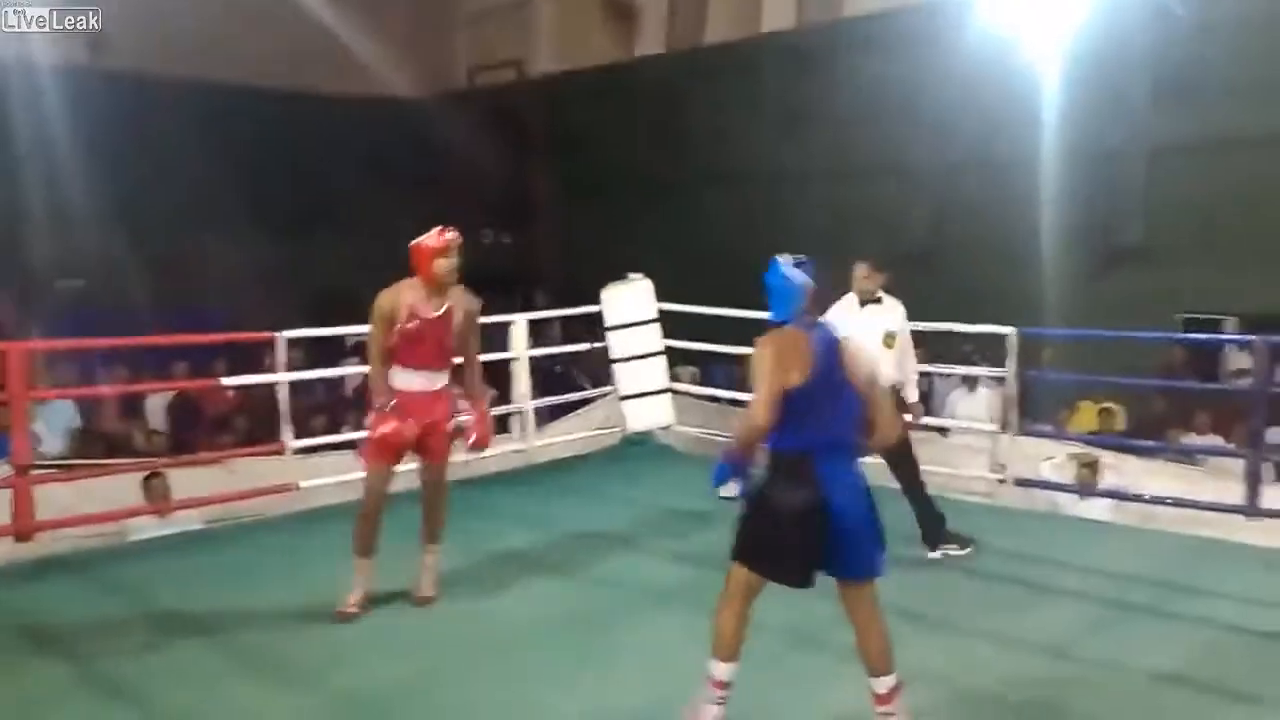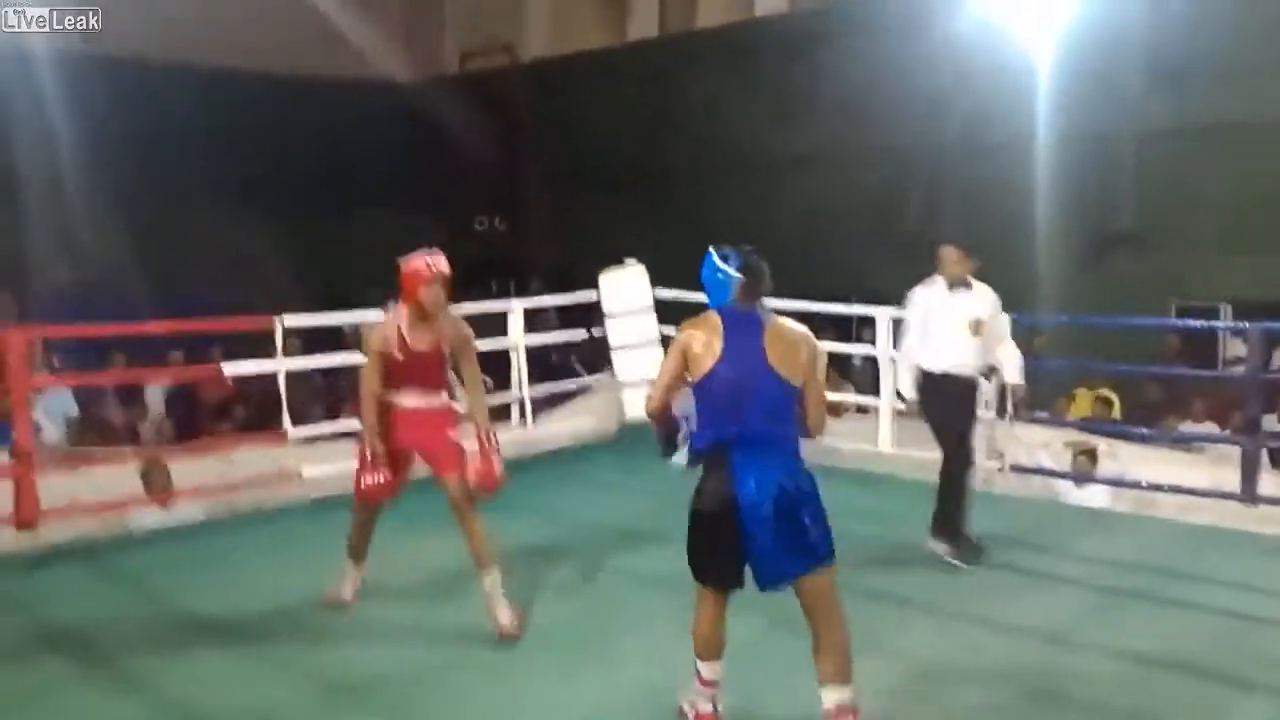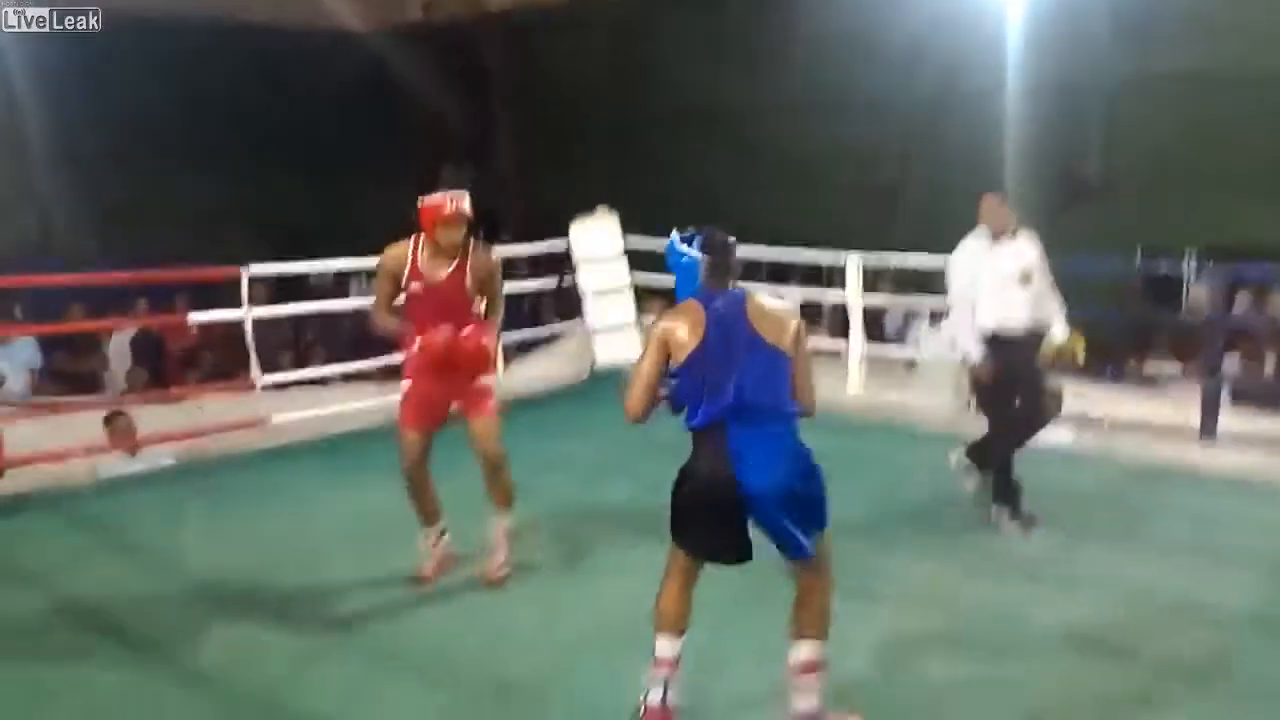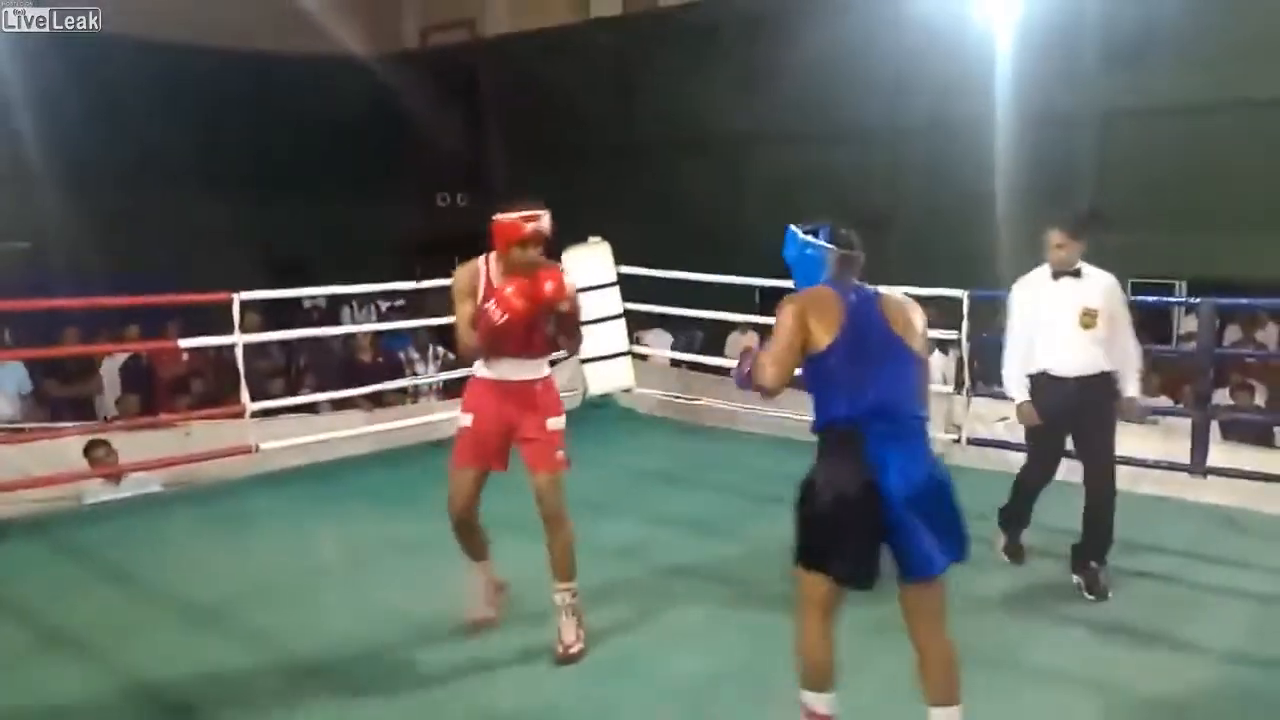
dt=0.5s
person 1, frame 1
left shoulder: (776, 345)
right shoulder: (853, 353)
left elbow: (760, 420)
right elbow: (887, 431)
left wrist: (737, 459)
left hip: (790, 487)
right hip: (846, 486)
left knee: (736, 596)
right knee: (863, 606)
person 1, frame 2
left shoulder: (696, 333)
right shoulder: (799, 339)
left elbow: (655, 406)
right elbow: (813, 424)
left wrist: (674, 434)
left hip: (721, 484)
right hip: (782, 481)
left knee: (712, 598)
right knee: (826, 613)
person 1, frame 3
left shoulder: (672, 322)
right shoulder: (780, 314)
left elbow: (635, 408)
right elbow: (804, 401)
left wrist: (674, 387)
left hip: (714, 465)
right hip: (781, 456)
left knee: (680, 571)
right knee: (814, 576)
person 1, frame 4
left shoulder: (803, 305)
right shoulder: (906, 309)
left elbow: (771, 379)
left wrist: (747, 365)
left hip: (845, 471)
right hip: (915, 468)
left knee: (815, 608)
right knee: (928, 620)
person 2, frame 1
left shoulder: (465, 305)
right shoulder: (392, 300)
left elbow: (470, 361)
right elbow: (377, 357)
left wrist: (480, 406)
right wrist: (383, 407)
left hip: (438, 403)
right hip: (395, 401)
left knee: (434, 491)
right knee: (374, 496)
left ankle: (428, 569)
right ankle: (361, 582)
person 2, frame 2
left shoulder: (456, 330)
right shoulder: (383, 332)
left elbow: (473, 386)
right elbow: (371, 394)
left wrist: (487, 443)
right wrist: (371, 451)
left hip: (437, 417)
right hip: (394, 418)
left knee: (464, 503)
right knee: (366, 505)
left ankle: (496, 597)
right ankle: (353, 575)
person 2, frame 3
left shoulder: (481, 261)
right shoulder: (396, 257)
left elbow: (495, 303)
right elbow: (381, 313)
left wrist: (490, 336)
right wrist: (414, 340)
left hip: (468, 361)
right hip: (423, 362)
left knee: (492, 454)
right knee: (412, 465)
left ankle: (500, 533)
right ankle: (438, 542)
person 2, frame 4
left shoulder: (550, 278)
right shoulder: (470, 276)
left elbow: (571, 347)
right elbow: (466, 347)
left wrist: (566, 317)
right wrist: (493, 326)
left hip: (537, 394)
right hip: (486, 393)
left knee: (553, 508)
right knee: (460, 508)
left ankle: (567, 610)
right ankle: (487, 581)
person 3, frame 1
left shoulder: (895, 310)
right shoulder: (838, 315)
left elbow: (906, 356)
left wrist: (911, 395)
left knee: (906, 467)
left ankle: (935, 536)
person 3, frame 2
left shoulder: (986, 297)
right shoulder: (923, 296)
left elbow: (1001, 341)
right elbow: (909, 346)
left wrist: (1013, 377)
right wrist: (909, 391)
left hip: (966, 384)
right hip: (935, 383)
left knee: (958, 458)
right knee: (958, 456)
left ankle: (945, 529)
right ankle: (947, 531)
person 3, frame 3
left shoulder: (1030, 245)
right shoulder: (968, 253)
left elbow: (1045, 293)
right elbow: (959, 309)
left wrist: (1059, 332)
right wrist: (974, 357)
left hip: (1024, 342)
right hip: (989, 345)
left knee: (1037, 413)
right knee: (1004, 422)
left ankle: (975, 457)
right ankle: (1005, 498)
person 3, frame 4
left shoulder: (1106, 284)
right shoulder: (1027, 287)
left elbow: (1123, 341)
right elbow: (1016, 348)
left wrist: (1130, 390)
right wrist: (1021, 398)
left hip: (1095, 388)
right hip: (1047, 388)
left knee: (1101, 476)
right knee: (1039, 468)
left ankle: (1089, 560)
right ankle: (1011, 527)
